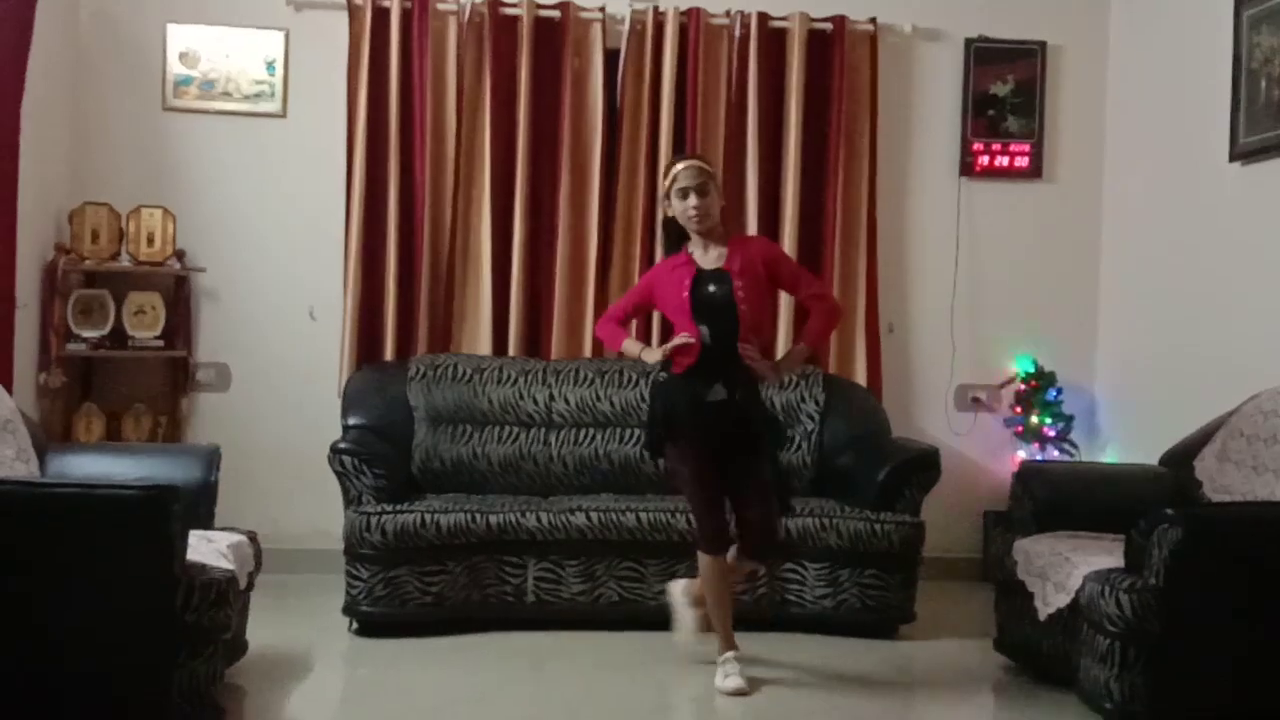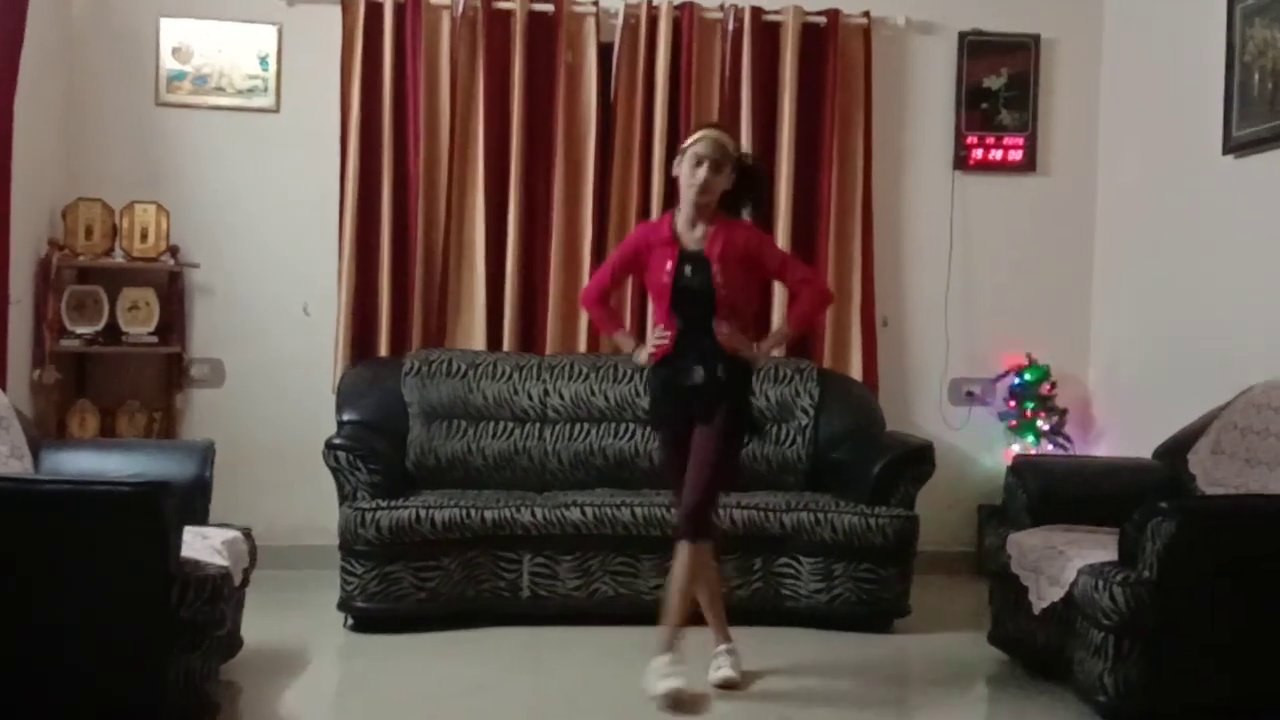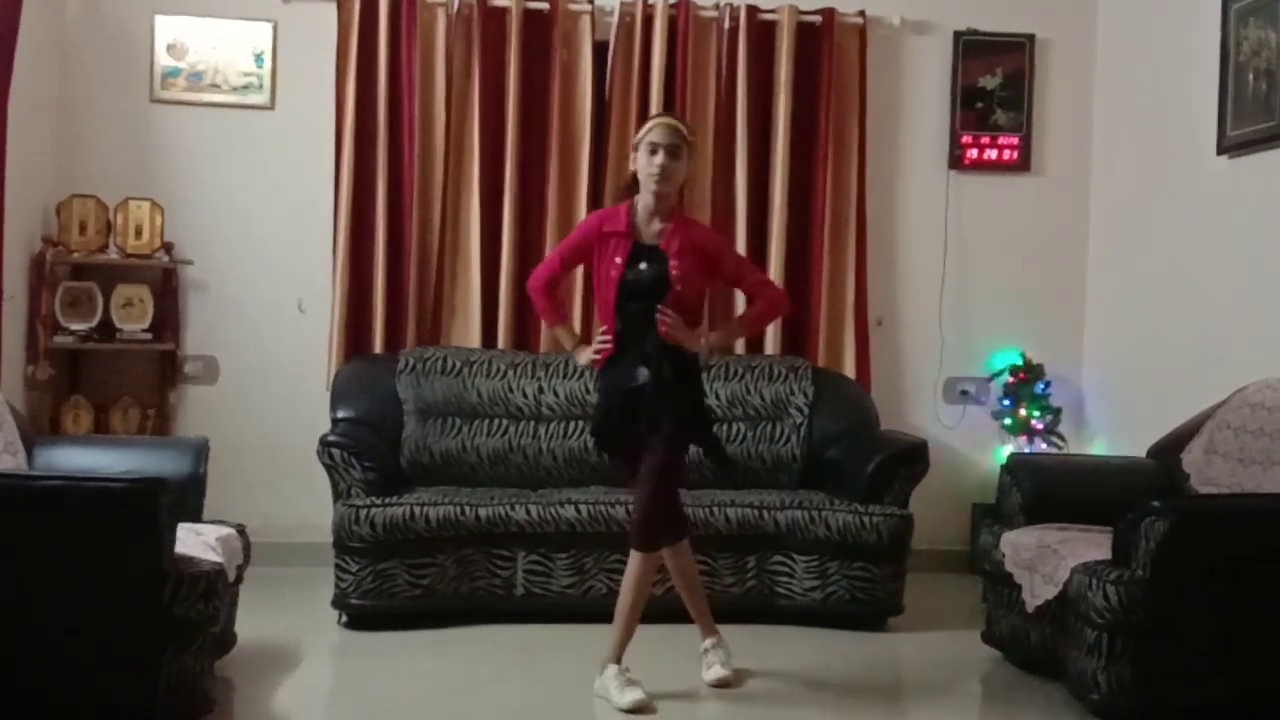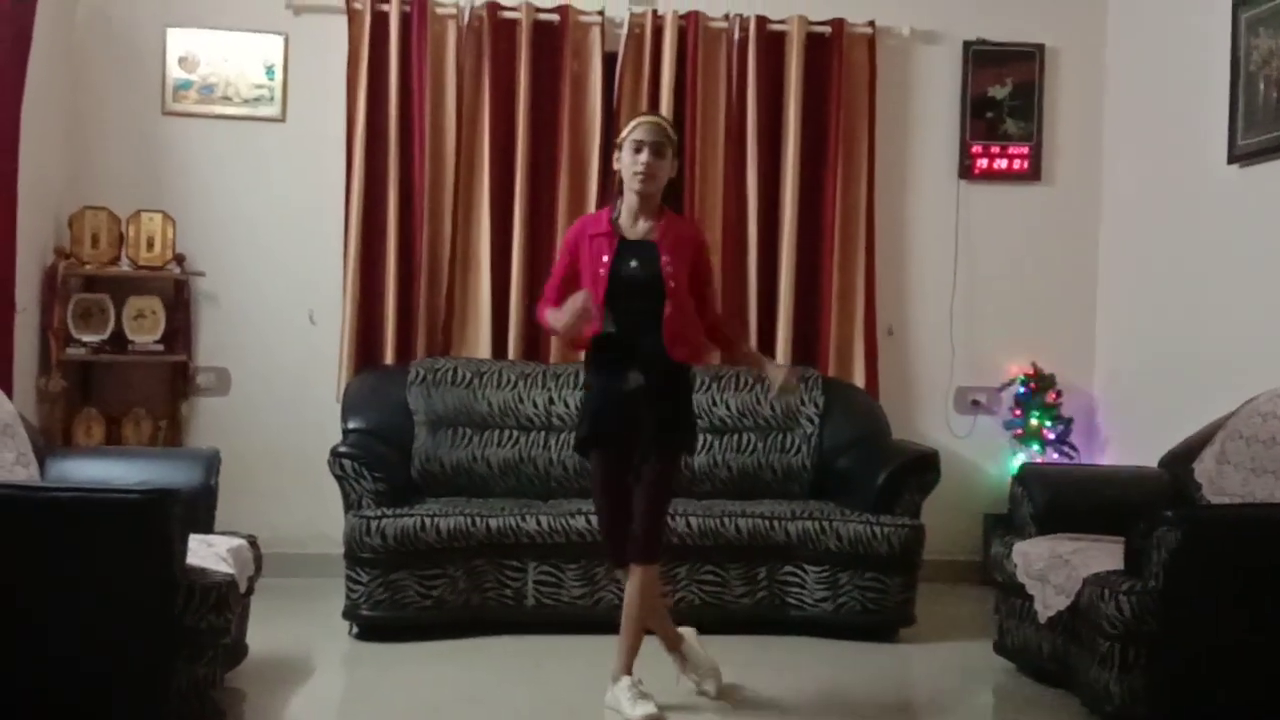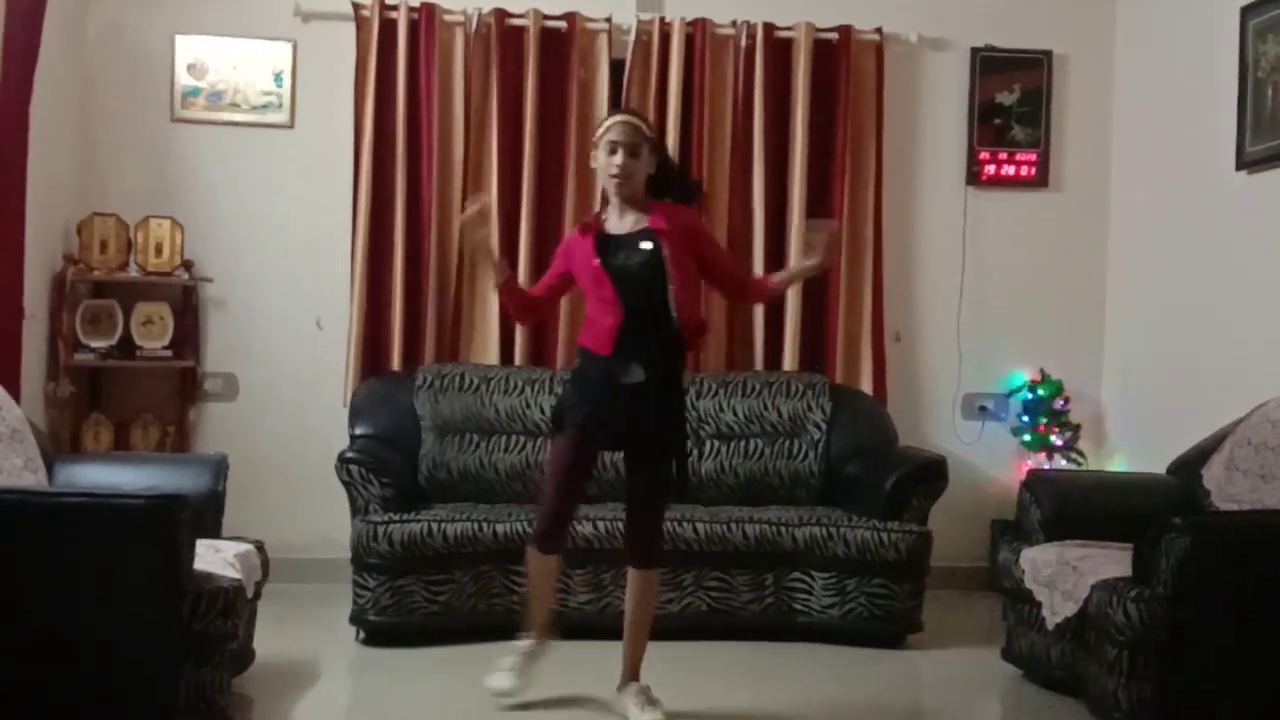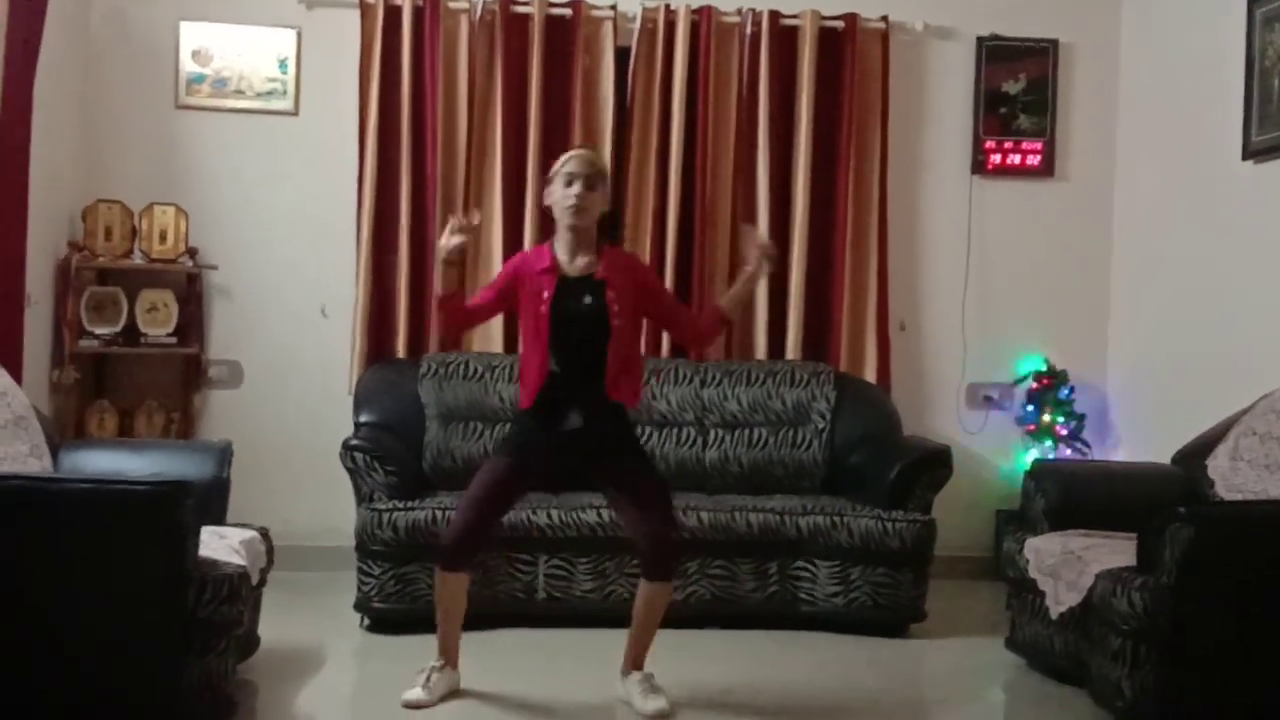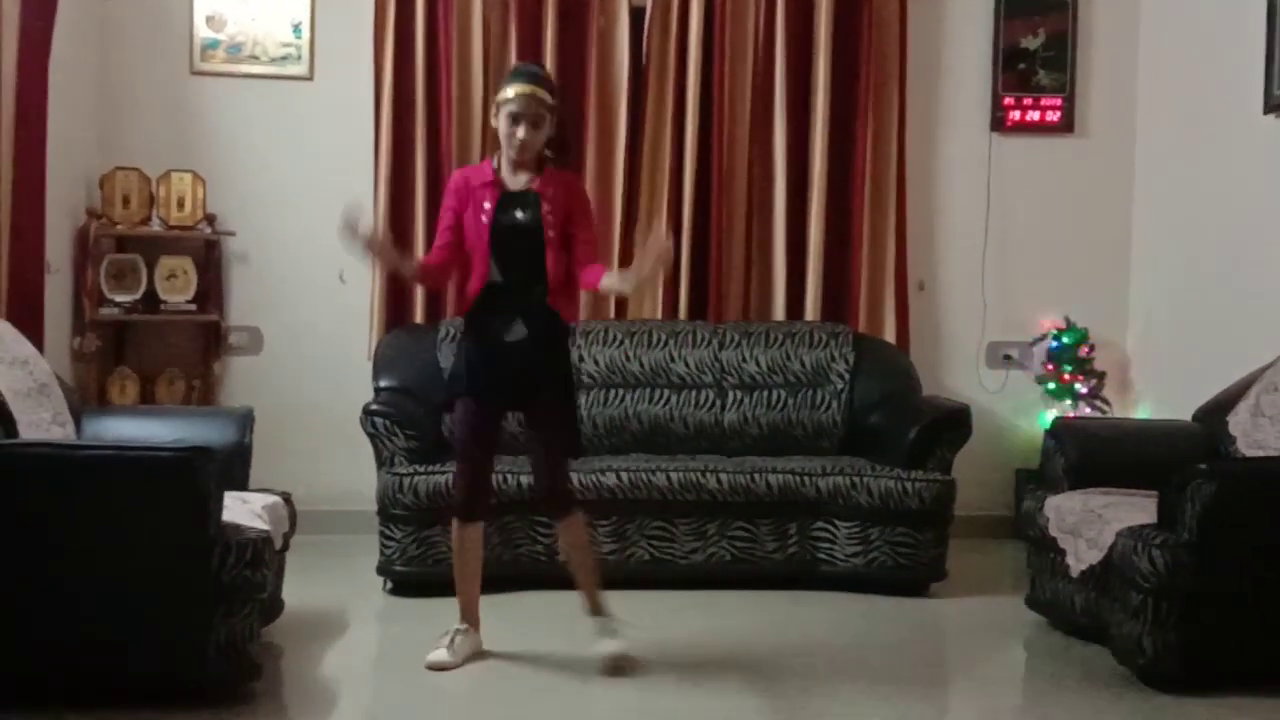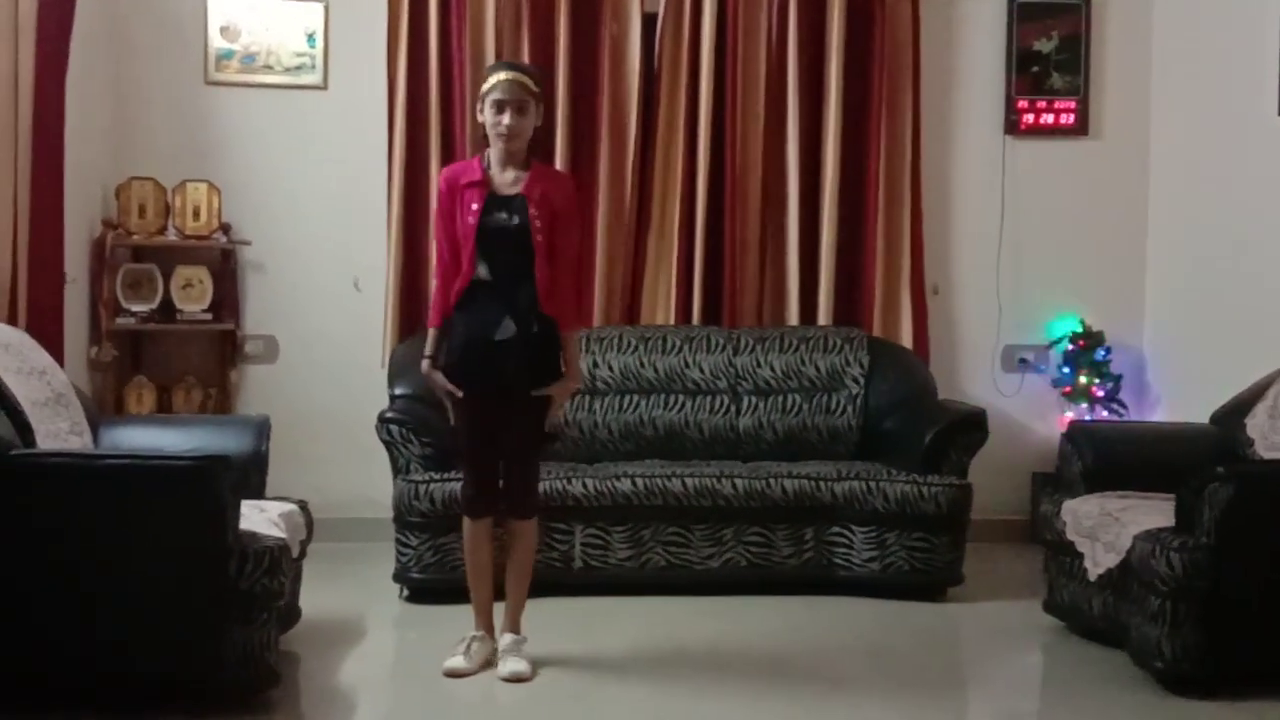
dt=0.4s
person 1, frame 1
left shoulder: (758, 253)
right shoulder: (665, 273)
left elbow: (823, 305)
right elbow: (608, 323)
left wrist: (785, 364)
right wrist: (648, 353)
left hip: (741, 405)
right hip: (684, 404)
left knee: (761, 535)
right knee: (712, 528)
left ankle: (695, 592)
right ankle: (726, 652)
person 1, frame 2
left shoulder: (744, 238)
right shoulder: (649, 237)
left elbow: (814, 291)
right elbow: (595, 295)
left wrist: (764, 347)
right wrist: (634, 348)
left hip: (723, 385)
right hip: (672, 383)
left knee: (693, 514)
right knee: (692, 514)
left ankle: (665, 654)
right ankle: (722, 643)
person 1, frame 3
left shoulder: (699, 239)
right shoulder: (601, 227)
left elbow: (771, 298)
right elbow: (540, 283)
left wrist: (711, 340)
right wrist: (576, 347)
left hip: (673, 387)
right hip: (620, 385)
left knee: (645, 523)
right knee: (664, 519)
left ankle: (612, 666)
right ankle: (711, 636)
person 1, frame 4
left shoulder: (685, 236)
right shoulder: (586, 233)
left elbow: (707, 323)
right elbow: (548, 307)
left wrist: (760, 363)
right wrist: (568, 315)
left hip: (664, 393)
right hip: (607, 390)
left knee: (645, 536)
right knee: (616, 537)
right ankle: (675, 641)
person 1, frame 5
left shoulder: (679, 222)
right shoulder: (581, 240)
left elbow: (747, 291)
right elbow: (532, 310)
left wrist: (807, 267)
right wrist: (488, 255)
left hip: (657, 391)
right hip: (594, 386)
left knee: (643, 536)
right knee: (549, 521)
right ankle: (534, 638)
person 1, frame 6
left shoulder: (629, 271)
right shoulder: (527, 267)
left elbow: (693, 331)
right elbow: (458, 321)
left wrist: (749, 278)
right wrist: (446, 262)
left hip: (606, 426)
right hip: (538, 426)
left knee: (661, 548)
right knee: (456, 540)
left ankle: (634, 673)
right ankle: (446, 666)
person 1, frame 7
left shoulder: (566, 189)
right shoulder: (465, 185)
left elbow: (586, 266)
right elbow: (436, 268)
left wrist: (627, 279)
right wrist: (388, 254)
left hip: (543, 349)
right hip: (481, 346)
left knee: (553, 487)
right knee: (469, 490)
left ankle: (599, 613)
right ankle: (468, 627)
person 1, frame 8
left shoulder: (556, 189)
right shoulder: (454, 182)
left elbow: (570, 283)
right elbow: (445, 272)
left wrist: (570, 366)
right wrist: (431, 352)
left hip: (530, 347)
right hip: (471, 344)
left knee: (521, 488)
right knee: (477, 488)
left ankle: (511, 633)
right ankle: (480, 632)
